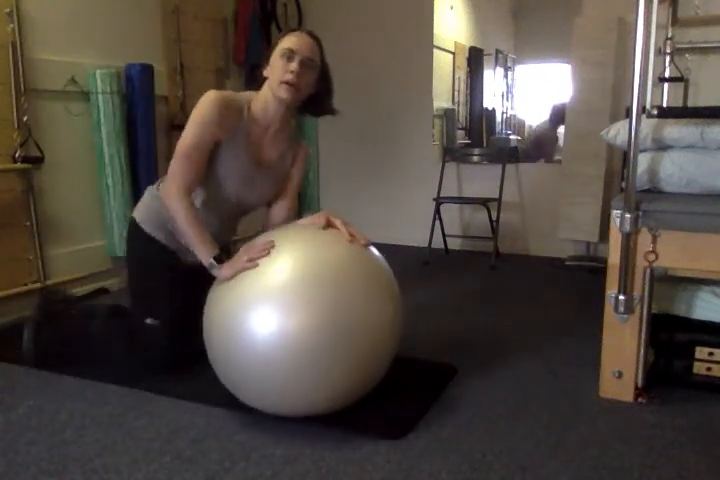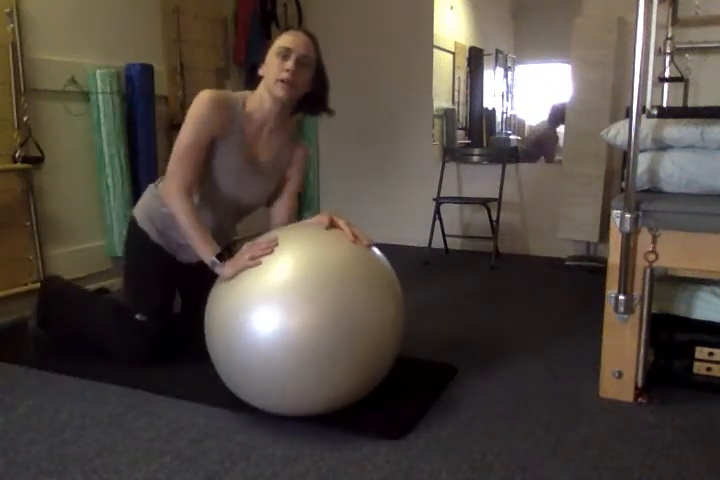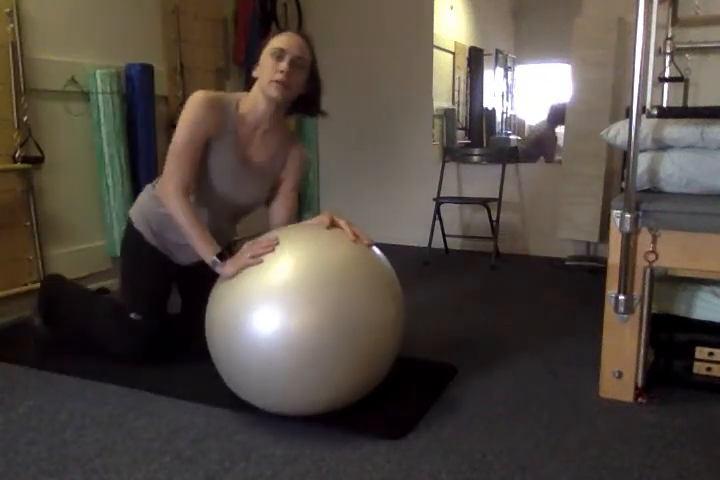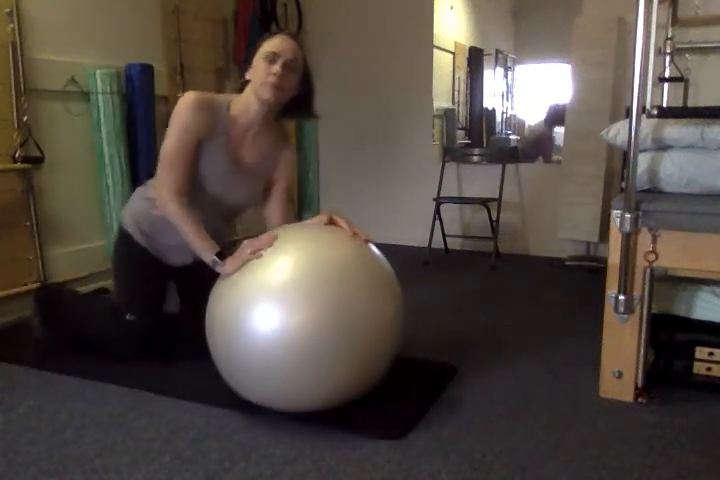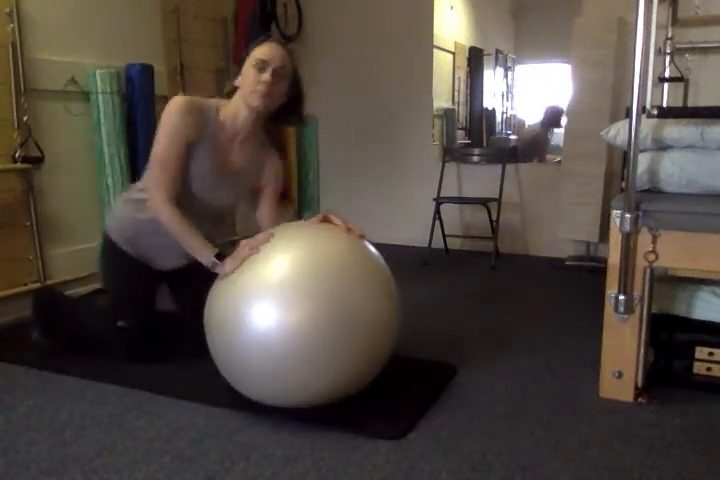
dt=0.1s
person 1, frame 1
left shoulder: (296, 152)
right shoulder: (221, 107)
left elbow: (276, 226)
right elbow: (173, 190)
left wrist: (314, 222)
right wrist: (217, 263)
left hip: (220, 242)
right hip: (161, 233)
left knee: (201, 340)
right knee: (159, 349)
person 1, frame 2
left shoulder: (295, 151)
right shoulder: (214, 104)
left elbow: (279, 231)
right elbow: (175, 190)
left wrist: (317, 222)
right wrist: (220, 262)
left hip: (208, 242)
right hip: (157, 230)
left knee: (206, 339)
right knee: (137, 342)
right ankle: (52, 299)
person 1, frame 3
left shoulder: (291, 152)
right shoulder: (208, 106)
left elbow: (278, 231)
right elbow: (172, 192)
left wrist: (316, 224)
right wrist: (220, 261)
left hip: (213, 245)
right hip: (154, 233)
left knee: (203, 339)
right knee: (136, 341)
right ankle: (57, 298)
person 1, frame 4
left shoulder: (282, 153)
right shoulder: (198, 107)
left elbow: (275, 231)
right elbow: (167, 195)
left wrist: (314, 224)
right wrist: (220, 260)
left hip: (208, 247)
right hip: (147, 235)
left knee: (206, 339)
right knee: (134, 340)
right ankle: (55, 303)
person 1, frame 5
left shoulder: (268, 161)
right shoulder: (187, 111)
left elbow: (269, 238)
right elbow: (159, 202)
left wrist: (310, 226)
right wrist: (219, 262)
left hip: (191, 249)
right hip: (131, 240)
left knee: (207, 337)
right knee: (133, 344)
right ankle: (53, 307)
